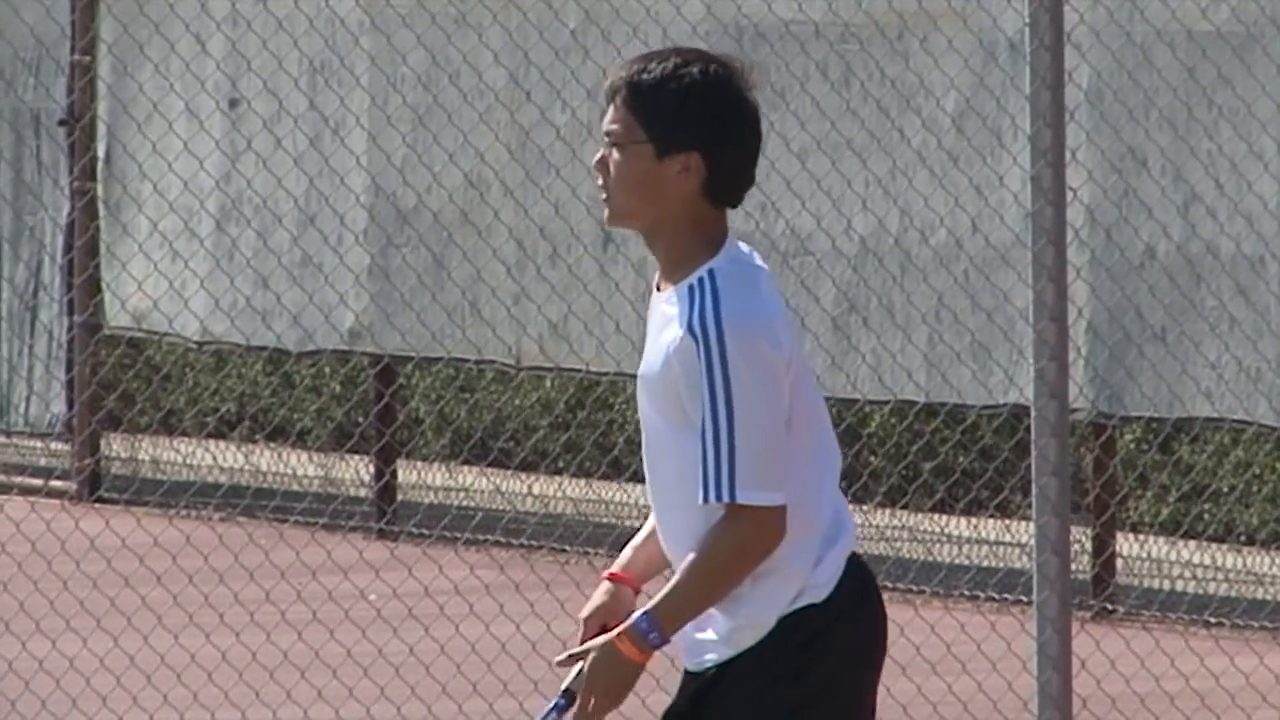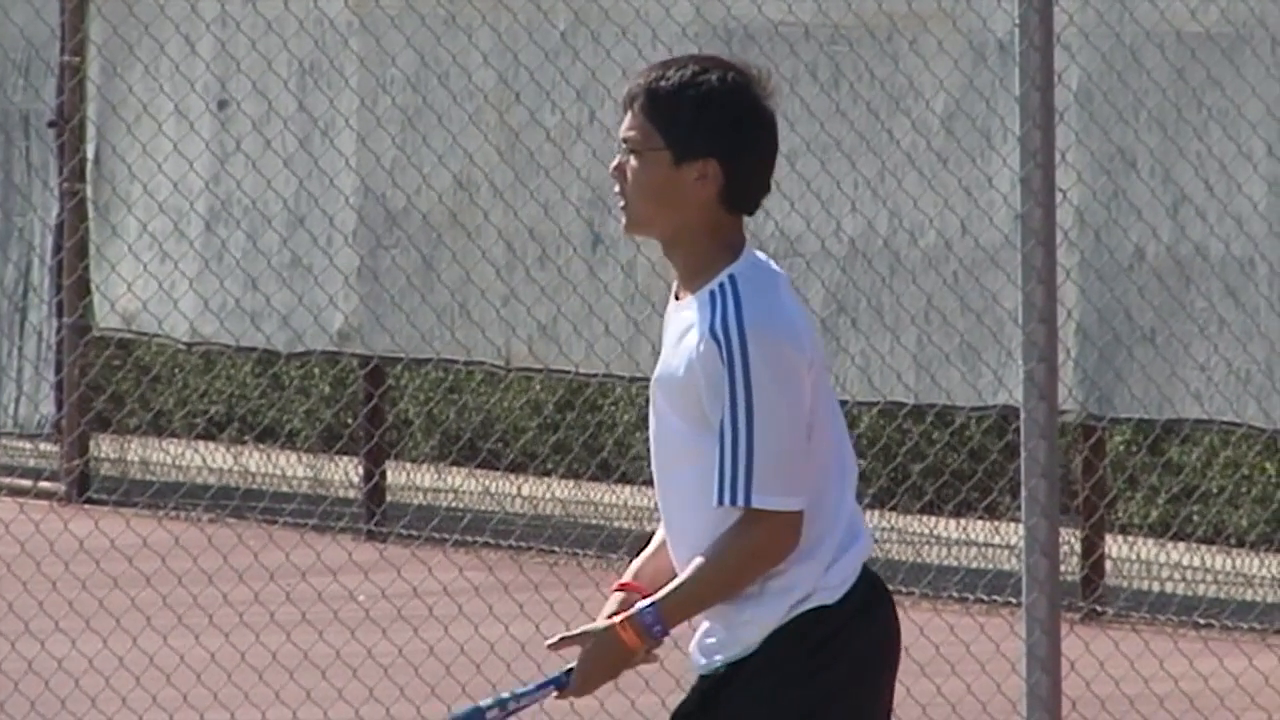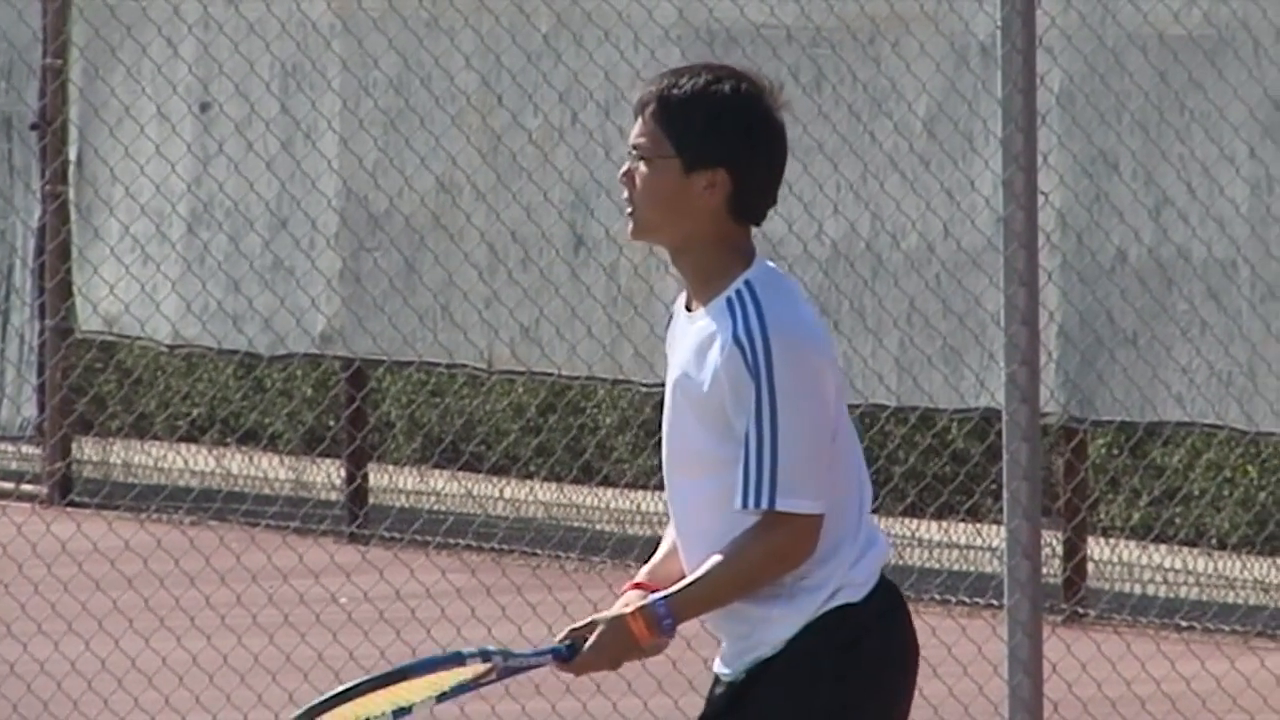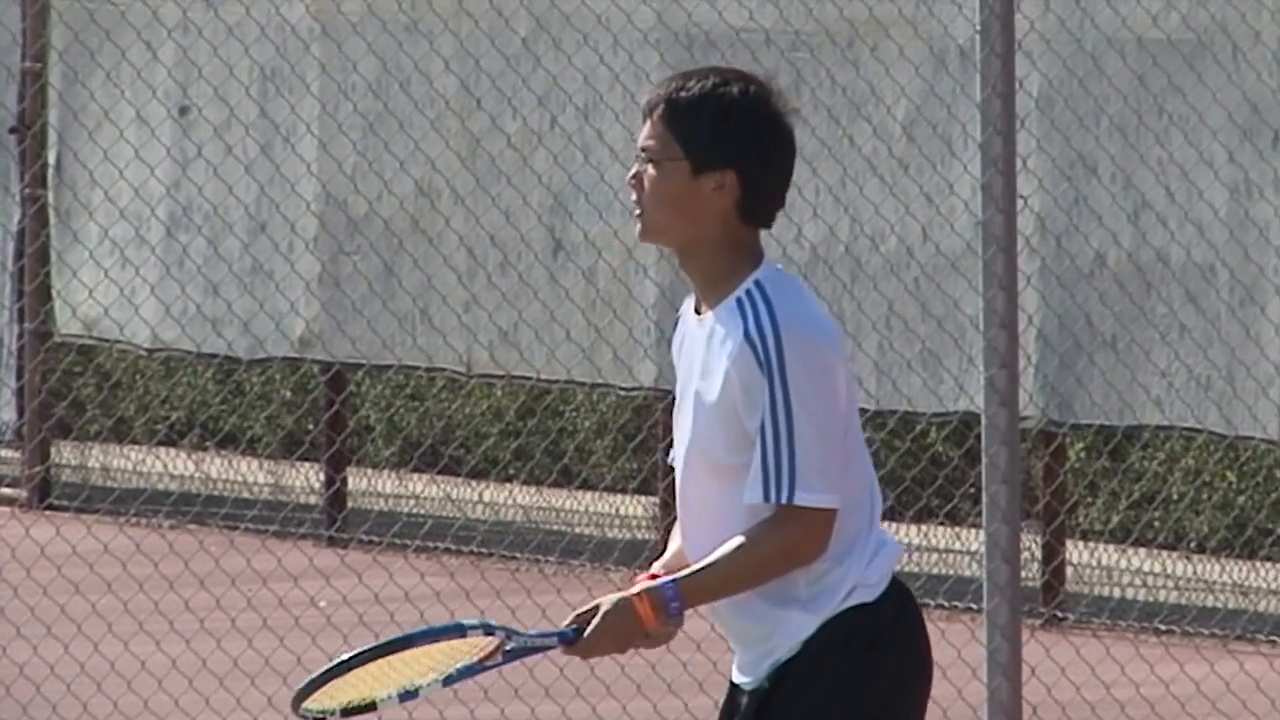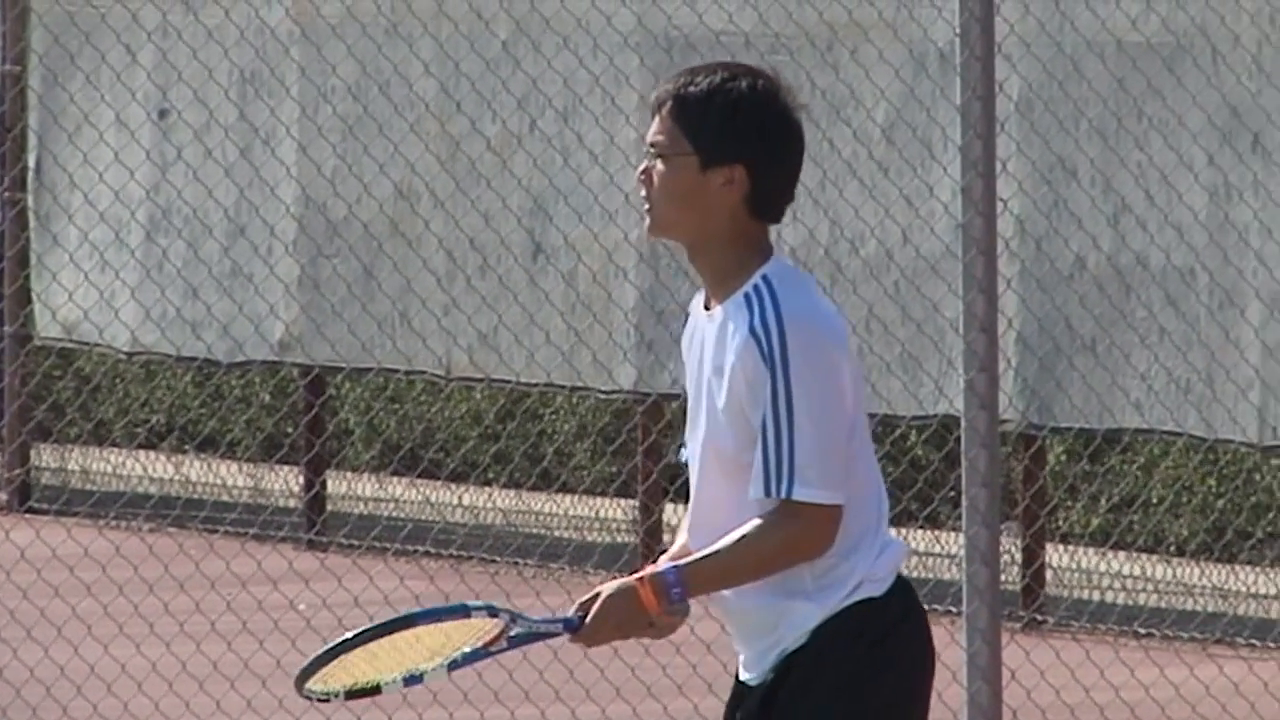
dt=0.3s
person 1, frame 1
left shoulder: (720, 319)
right shoulder: (686, 293)
left elbow: (753, 522)
left wrist: (636, 639)
right wrist: (626, 577)
left hip: (790, 640)
right hip: (783, 628)
person 1, frame 2
left shoulder: (741, 325)
right shoulder: (699, 304)
left elbow: (769, 526)
left wrist: (640, 626)
right wrist: (638, 586)
left hip: (805, 645)
right hip: (804, 638)
person 1, frame 3
left shoulder: (764, 333)
right shoulder: (696, 314)
left elbow: (789, 530)
left wrist: (652, 619)
right wrist: (647, 589)
left hip: (827, 653)
right hip: (779, 648)
person 1, frame 4
left shoulder: (776, 333)
right shoulder: (700, 321)
left elbow: (801, 527)
left wrist: (657, 600)
right wrist: (662, 584)
left hip: (846, 654)
right hip: (781, 655)
person 1, frame 5
left shoulder: (782, 327)
right shoulder: (709, 316)
left elbow: (805, 522)
left wrist: (659, 587)
right wrist: (669, 573)
left hip: (848, 651)
right hip: (784, 650)
